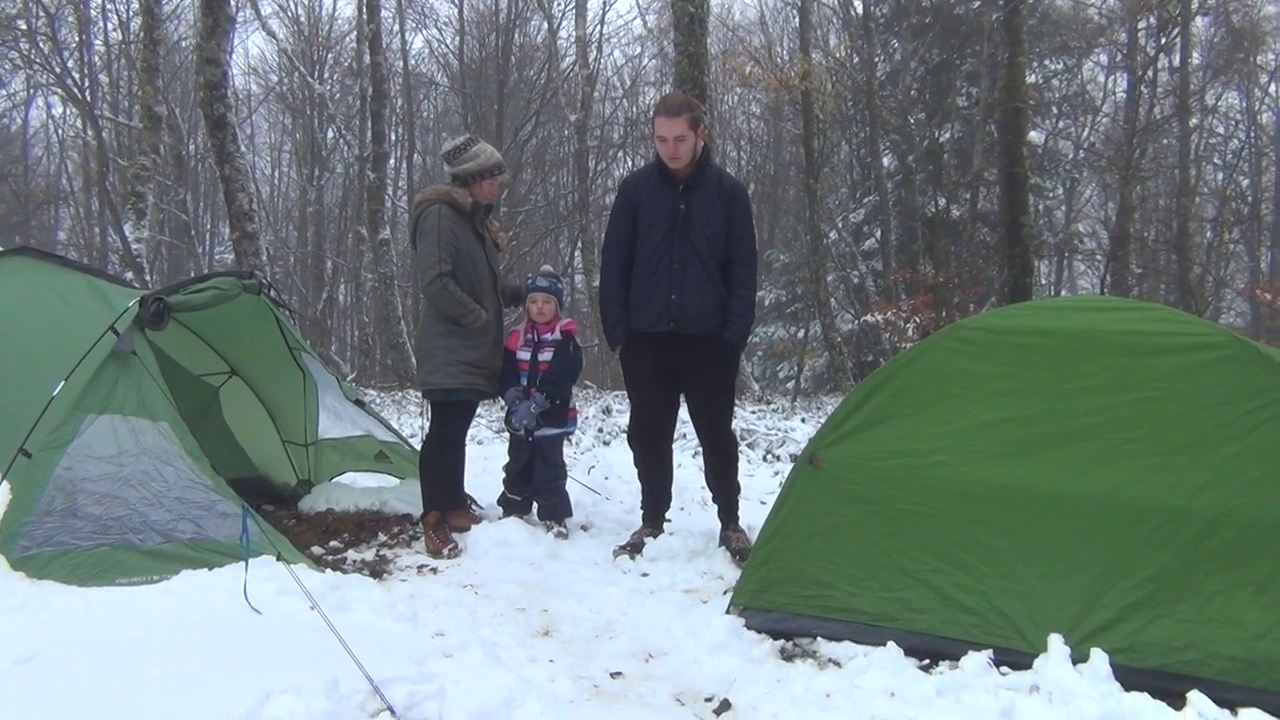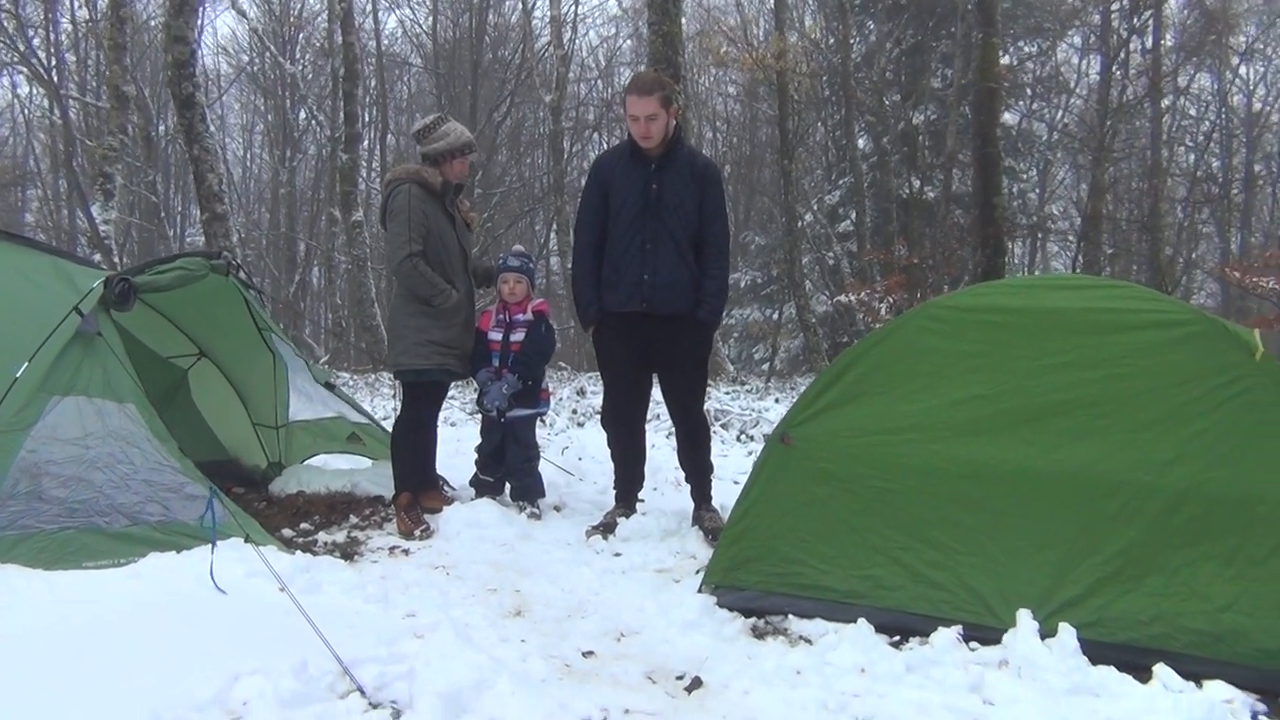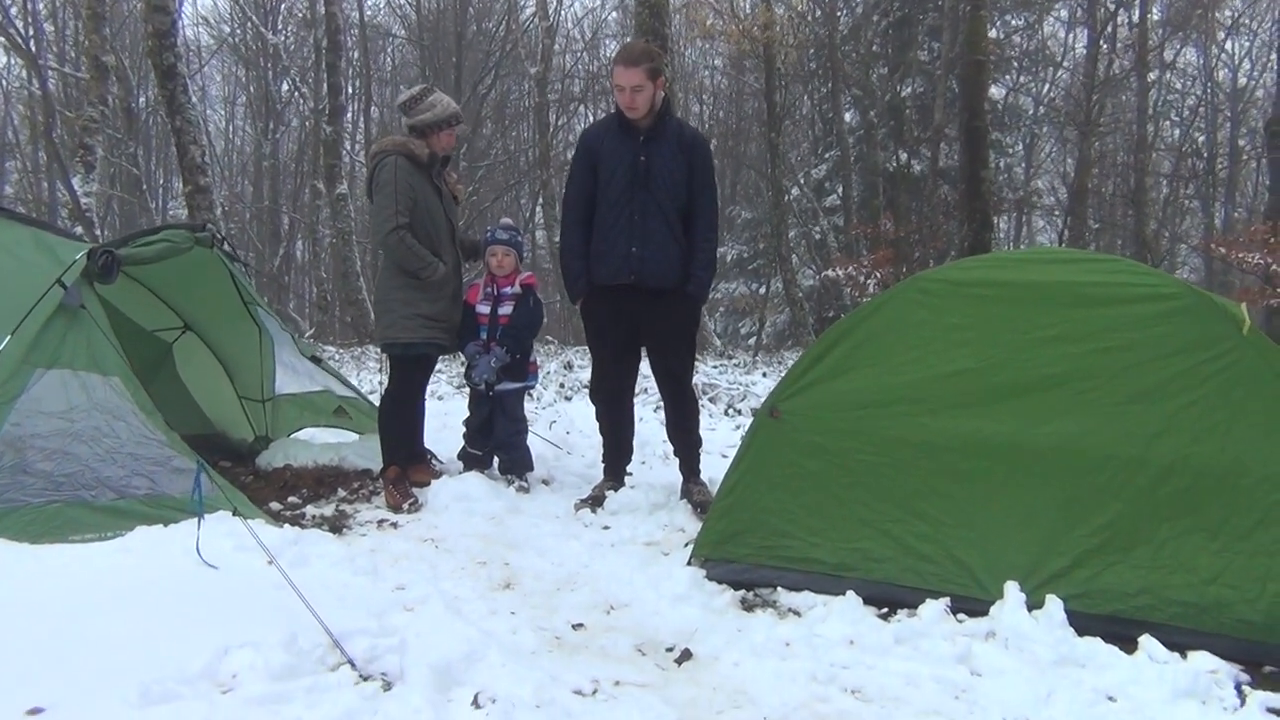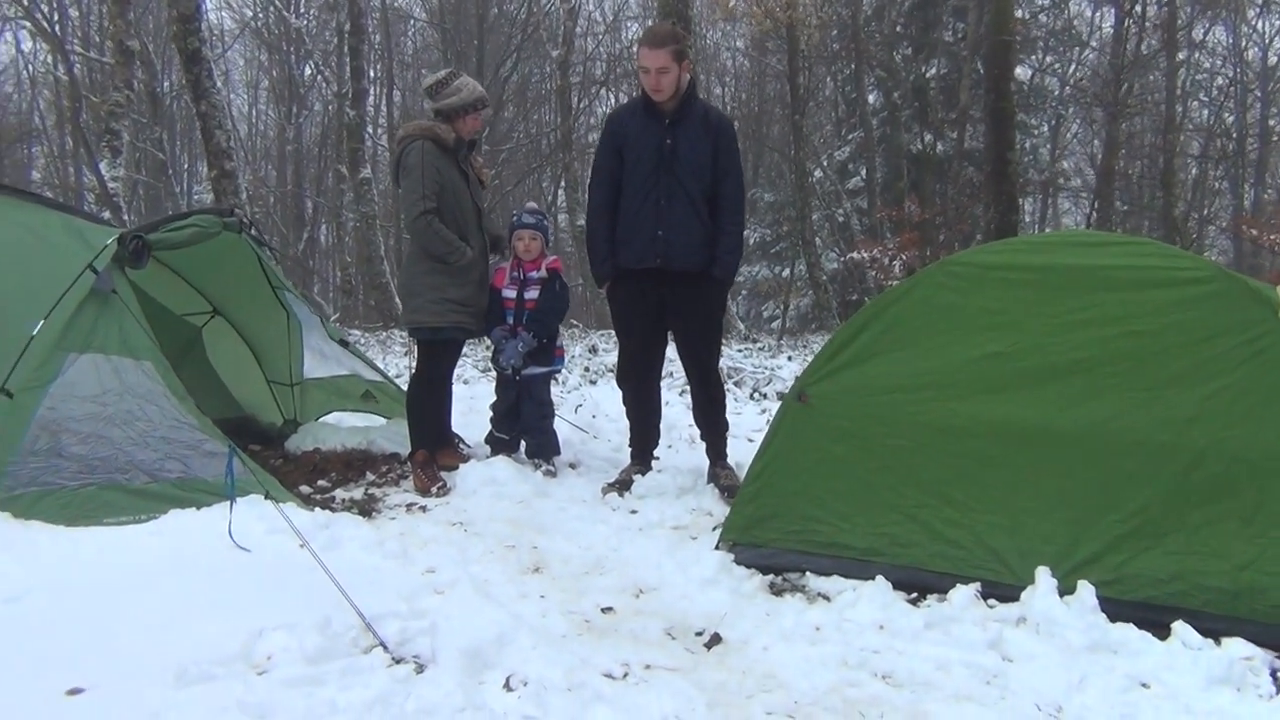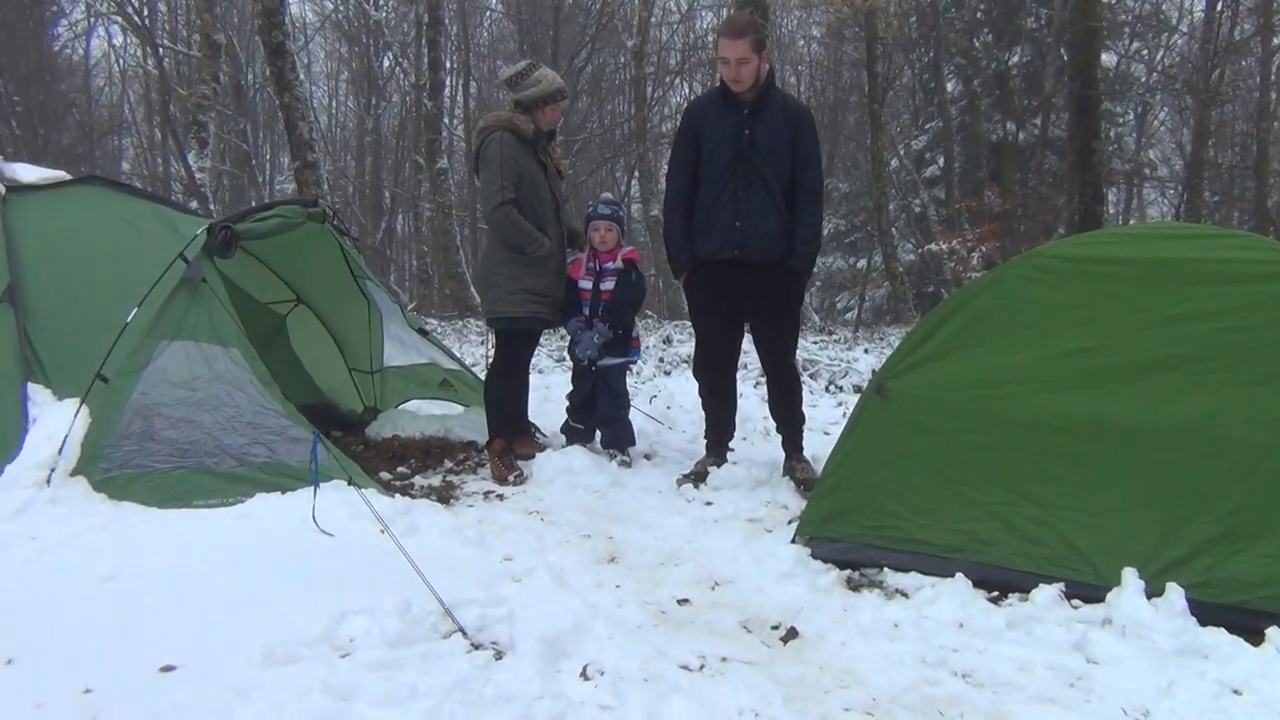
dt=0.4s
person 1, frame 1
left shoulder: (727, 190)
right shoulder: (636, 188)
left elbow: (743, 268)
right elbow: (613, 264)
left wrist: (735, 333)
right wrist: (617, 330)
left hip: (708, 338)
right hip: (647, 338)
left knee: (716, 435)
right knee: (649, 437)
left ankle: (730, 522)
right ankle: (651, 520)
person 1, frame 2
left shoulder: (700, 170)
right shoulder: (608, 167)
left elbow: (716, 248)
right elbow: (586, 244)
left wrist: (708, 313)
right wrist: (589, 311)
left hip: (681, 318)
right hip: (619, 318)
left knee: (688, 415)
right knee: (622, 417)
left ankle: (703, 502)
right ankle: (625, 500)
person 1, frame 3
left shoulder: (688, 142)
right shoulder: (596, 139)
left elbow: (705, 220)
right elbow: (574, 216)
left wrist: (697, 286)
right wrist: (577, 283)
left hip: (670, 291)
right hip: (608, 290)
left knee: (677, 388)
right knee: (610, 390)
left ankle: (691, 475)
right ankle: (613, 473)
person 1, frame 4
left shoulder: (713, 124)
right shoulder: (621, 122)
left elbow: (731, 204)
right elbow: (600, 200)
left wrist: (723, 269)
right wrist: (603, 268)
left hip: (695, 275)
right hip: (634, 275)
left knee: (703, 372)
right knee: (637, 374)
left ankle: (718, 459)
right ankle: (641, 458)
person 1, frame 5
left shoulder: (793, 116)
right shoulder: (700, 113)
left elbow: (809, 194)
right elbow: (678, 191)
left wrist: (801, 261)
right wrist: (680, 259)
left hip: (773, 267)
right hip: (711, 266)
left knee: (780, 365)
right knee: (713, 366)
left ankle: (795, 452)
right ankle: (715, 449)
person 2, frame 1
left shoulder: (477, 220)
right shoulder: (439, 215)
right elbow: (434, 282)
left wrist: (527, 293)
right wrist: (479, 318)
left hip: (473, 350)
right hip: (449, 350)
left knee: (458, 431)
right knee: (444, 431)
left ankle: (455, 505)
right ankle: (434, 519)
person 2, frame 2
left shoulder: (447, 199)
right shoulder: (409, 195)
right elbow: (404, 262)
left wrist: (496, 275)
right wrist: (449, 298)
left hip: (445, 330)
right hip: (420, 331)
left knee: (429, 412)
right knee: (416, 412)
left ankle: (427, 486)
right ankle: (406, 500)
person 2, frame 3
left shoulder: (434, 171)
right shoulder: (395, 166)
right elbow: (391, 235)
left wrist: (481, 249)
right wrist: (436, 271)
left hip: (432, 302)
right hip: (407, 303)
left knee: (417, 385)
right knee: (404, 385)
left ankle: (415, 459)
right ankle: (394, 474)
person 2, frame 4
left shoulder: (460, 155)
right shoulder: (422, 151)
right elbow: (419, 219)
left wrist: (501, 243)
right wrist: (464, 256)
left hip: (459, 287)
right hip: (434, 288)
left knee: (445, 369)
right knee: (431, 369)
left ankle: (443, 443)
right ankle: (422, 457)
person 2, frame 5
left shoulder: (539, 146)
right shoulder: (501, 142)
right elbow: (498, 210)
left wrist: (578, 238)
right wrist: (542, 247)
left hip: (536, 278)
right hip: (511, 279)
left knee: (522, 358)
right knee: (509, 359)
left ankle: (519, 433)
right ankle: (499, 446)
person 3, frame 1
left shoulder: (565, 339)
right shoulder: (517, 338)
left elbow: (561, 377)
right elbow: (506, 374)
left wrist: (535, 404)
right wrist: (516, 401)
left hip: (552, 416)
right hip: (519, 418)
left knee: (549, 469)
right knee: (518, 466)
left ankle: (554, 516)
right ankle: (513, 510)
person 3, frame 2
left shoulder: (538, 319)
right shoulder: (489, 318)
left elbow: (534, 358)
right elbow: (478, 355)
left wrist: (507, 385)
right wrist: (487, 381)
left hip: (524, 397)
right hip: (492, 399)
left knee: (521, 450)
right knee: (490, 447)
left ankle: (527, 497)
right ankle: (485, 491)
person 3, frame 3
left shoulder: (526, 292)
right shoulder: (477, 291)
left elbow: (522, 331)
right elbow: (465, 329)
left wrist: (495, 358)
right wrist: (475, 354)
left hip: (512, 370)
right hip: (480, 372)
left knee: (510, 424)
right knee: (478, 421)
left ankle: (516, 471)
right ankle: (474, 465)
person 3, frame 4
left shoulder: (551, 276)
right shoulder: (503, 275)
left elbow: (549, 315)
right elbow: (492, 313)
left wrist: (523, 342)
right wrist: (502, 339)
left hip: (539, 355)
right hip: (506, 357)
left knee: (536, 408)
right knee: (505, 405)
left ankle: (542, 455)
right ankle: (501, 449)
person 3, frame 5
left shoulder: (627, 267)
right shoulder: (579, 266)
left elbow: (624, 307)
right elbow: (568, 304)
left wrist: (599, 334)
right wrist: (578, 330)
left hip: (615, 346)
right hip: (582, 347)
left knee: (612, 399)
right knee: (581, 395)
left ankle: (617, 446)
right ankle: (576, 439)
